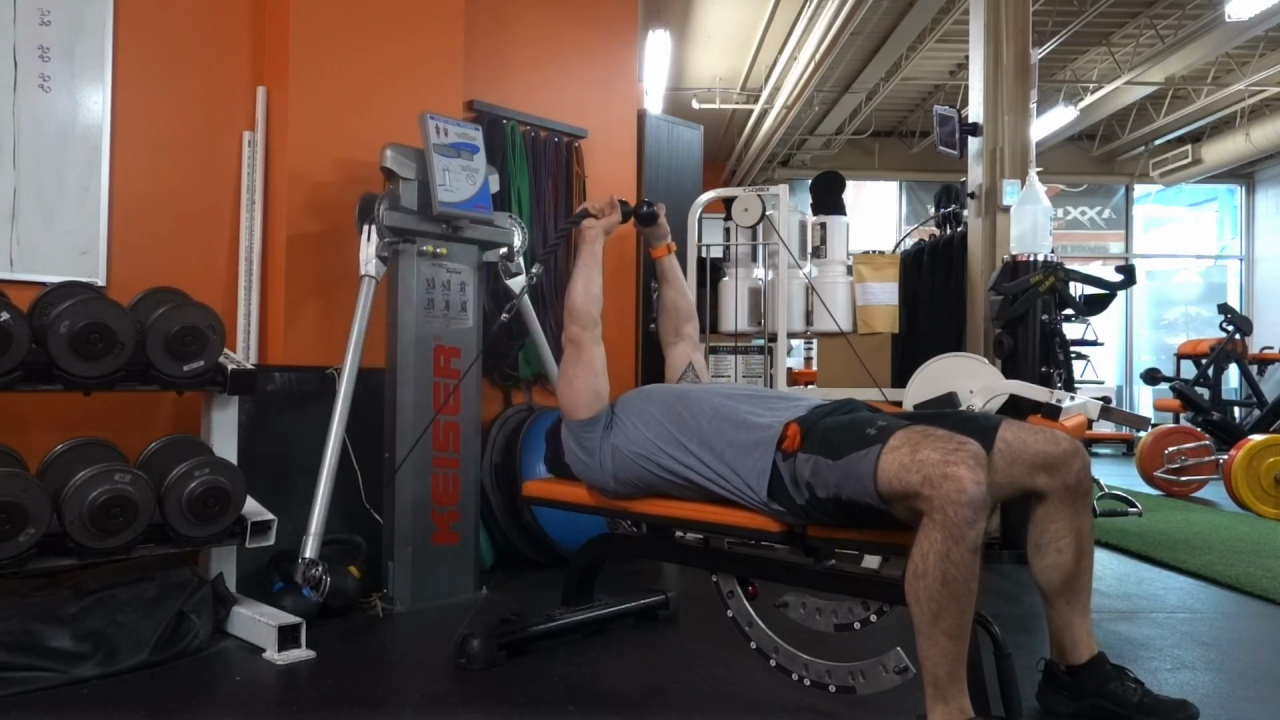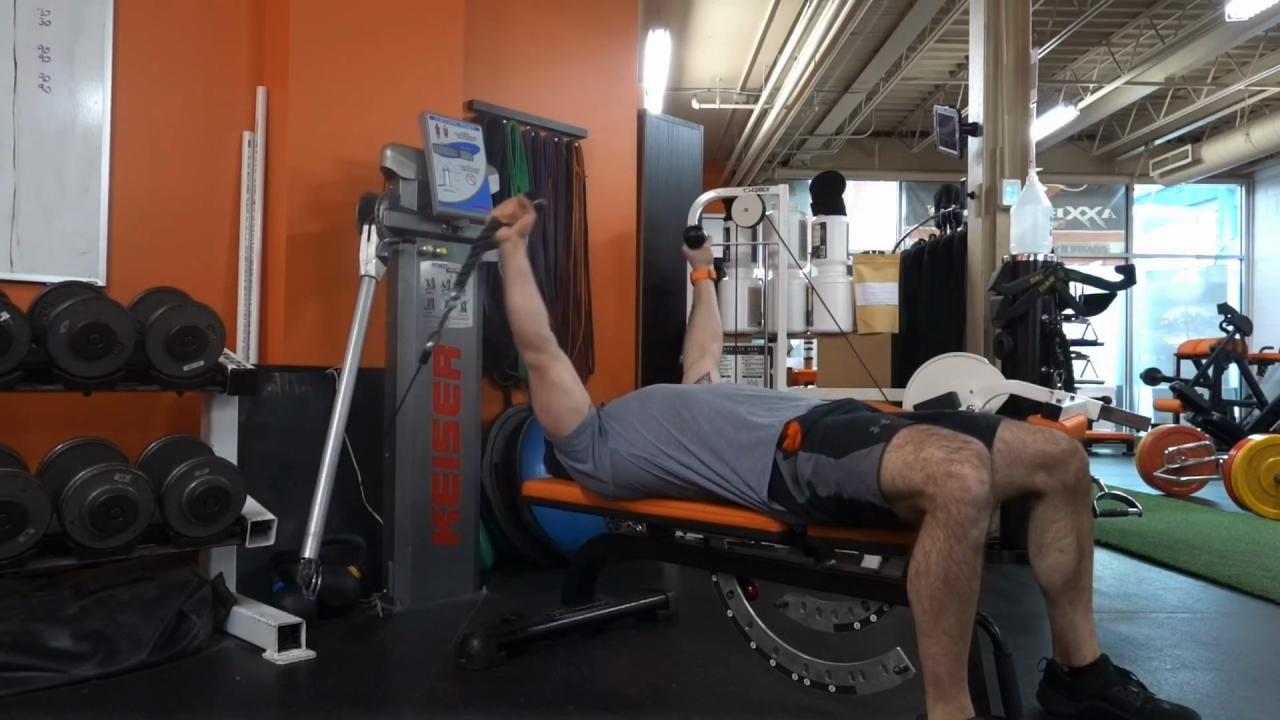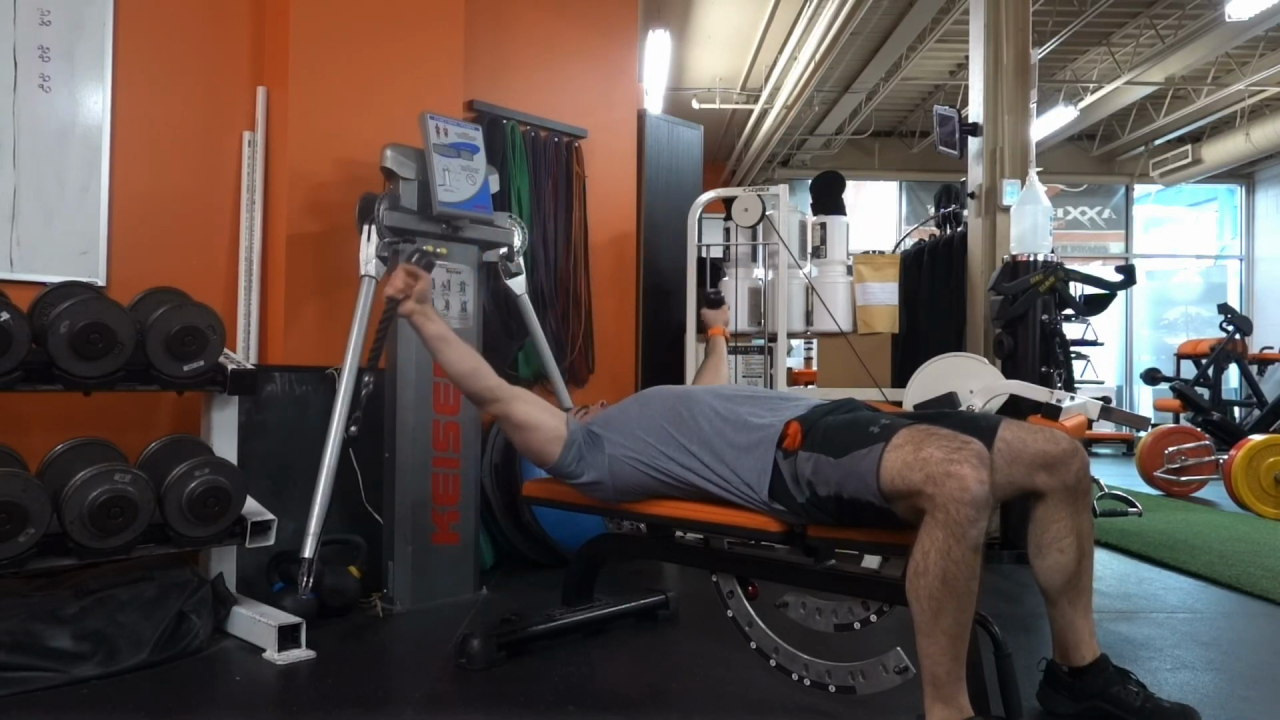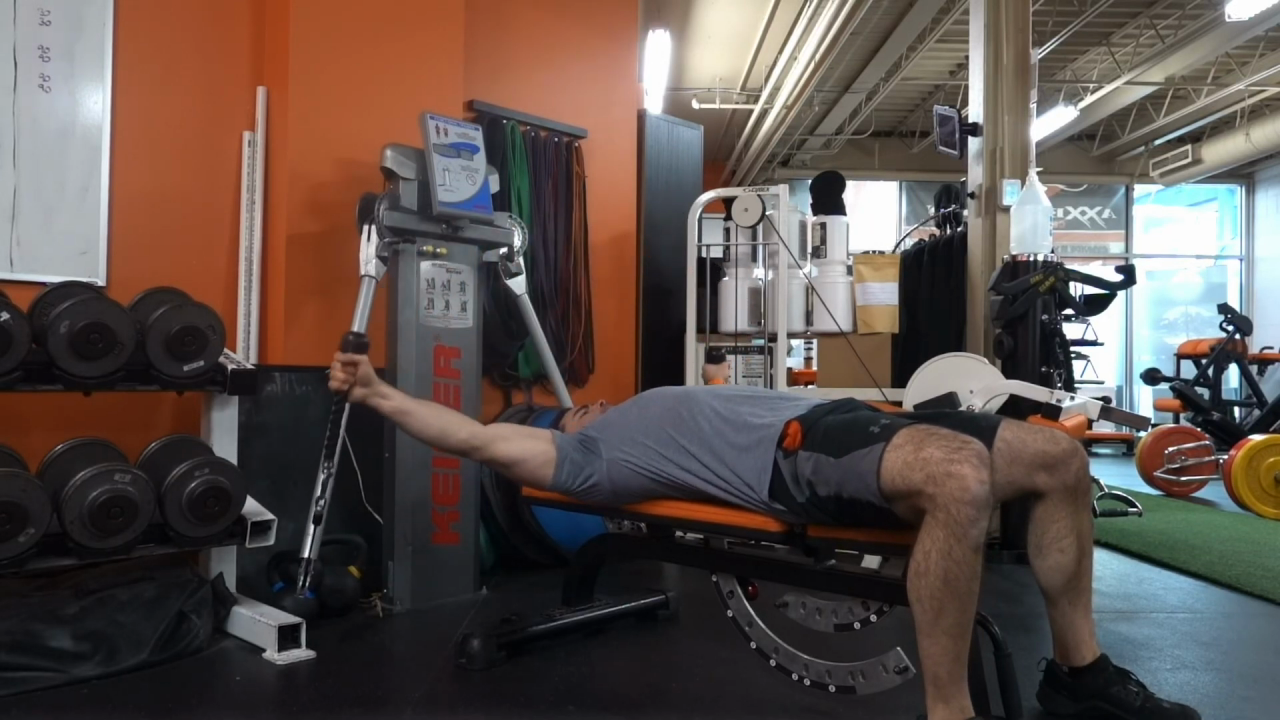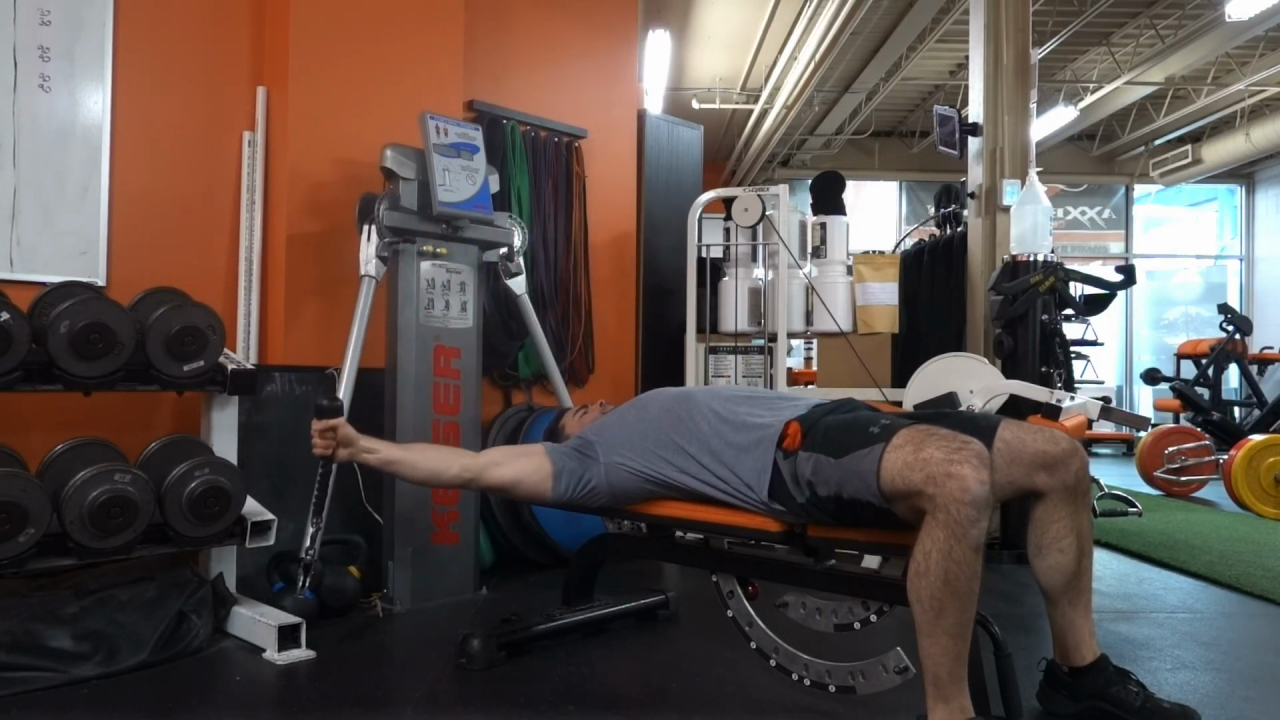
dt=0.5s
person 1, frame 1
left shoulder: (667, 401)
right shoulder: (598, 449)
left elbow: (683, 331)
right elbow: (580, 337)
left wrist: (661, 248)
right wrist: (593, 237)
left hip: (835, 418)
right hip: (789, 454)
left knee: (1060, 459)
right knee: (958, 479)
person 1, frame 2
left shoulder: (664, 408)
right shoulder: (595, 451)
left elbow: (700, 359)
right elbow: (543, 358)
left wrist: (702, 281)
right wrist: (515, 248)
left hip: (835, 418)
right hip: (789, 455)
left knee: (1060, 460)
right knee: (961, 480)
person 1, frame 3
left shoulder: (639, 415)
right shoulder: (590, 454)
right elbow: (500, 399)
left wrist: (717, 335)
right wrist: (422, 314)
left hip: (832, 420)
right hip: (792, 454)
left knee: (1059, 459)
right knee: (961, 479)
person 1, frame 4
left shoulder: (645, 415)
right shoulder: (590, 457)
right elbow: (483, 439)
left wrist: (716, 374)
right wrist: (377, 394)
left hip: (835, 415)
right hip: (792, 453)
left knee: (1058, 459)
right knee: (962, 478)
person 1, frame 5
left shoulder: (643, 417)
right shoulder: (587, 460)
right elbow: (479, 466)
right wrist: (361, 446)
left hip: (834, 416)
right hip: (792, 455)
left knee: (1057, 459)
right knee: (961, 478)
